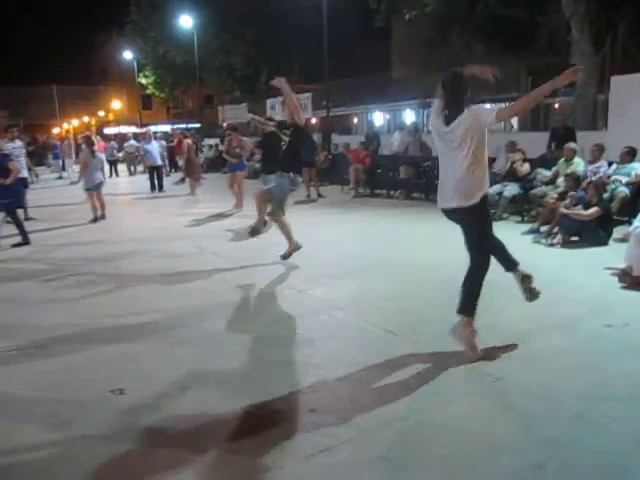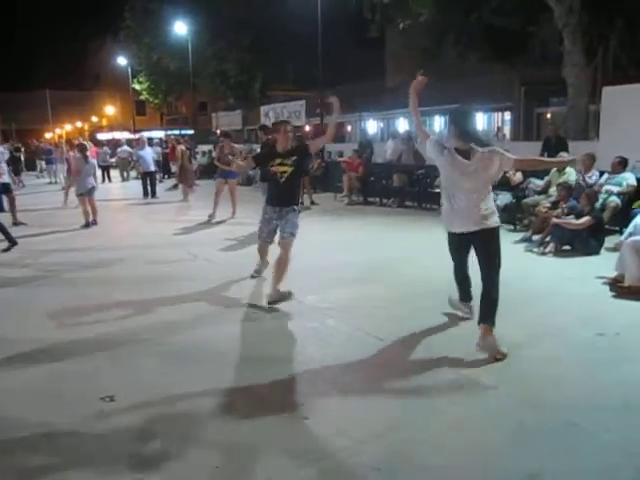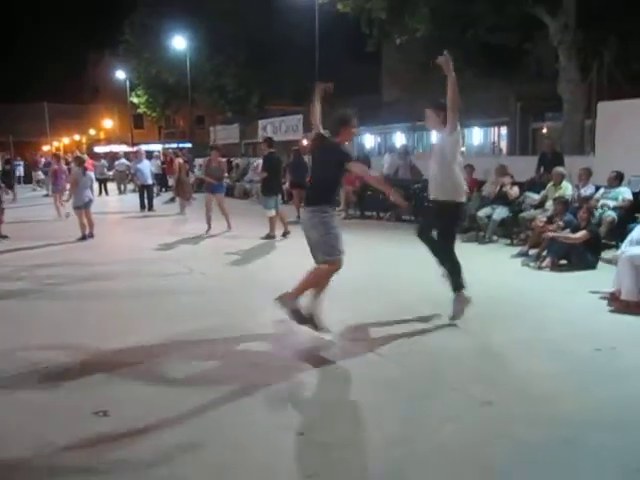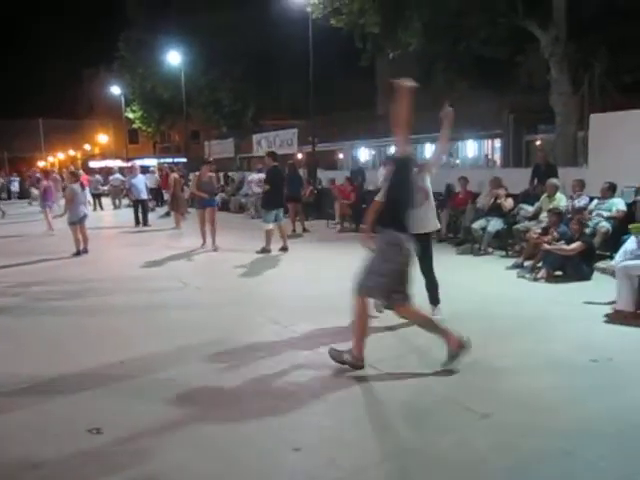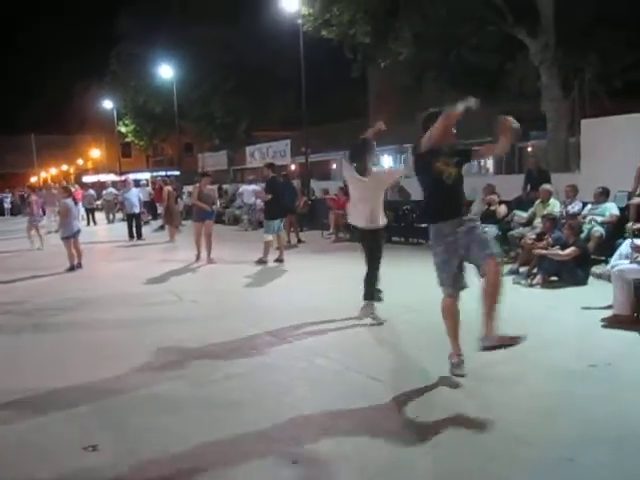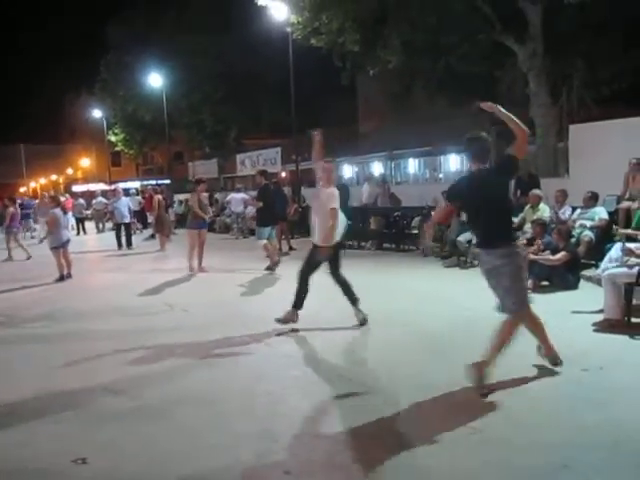
dt=0.4s
person 1, frame 1
left shoulder: (299, 126)
left elbow: (296, 107)
right elbow: (270, 127)
left wrist: (285, 87)
left hip: (289, 176)
right hip: (280, 174)
left knee: (261, 195)
right knee: (277, 214)
left ankle: (260, 221)
right ankle: (293, 244)
person 1, frame 2
left shoulder: (301, 151)
right shoulder: (268, 155)
left elbow: (328, 137)
right elbow: (246, 163)
left wrist: (335, 112)
left hip: (290, 210)
right hip: (271, 208)
left knee: (286, 246)
right knee: (262, 245)
left ankle: (275, 291)
right ankle: (262, 264)
person 1, frame 3
left shoulder: (321, 143)
right shoulder: (336, 151)
left elbow: (315, 119)
right elbow: (361, 170)
left wrist: (317, 95)
right wrist: (389, 190)
left hip: (312, 210)
right hip: (321, 211)
left knee: (326, 264)
right knee: (332, 262)
left ankle: (309, 307)
right ankle: (291, 297)
person 1, frame 4
left shoulder: (403, 168)
right shoulder: (399, 186)
left elbow: (401, 128)
left wrist: (404, 92)
left hip: (390, 240)
right hip: (395, 244)
left knee: (361, 296)
right knee: (400, 305)
left ankle: (355, 353)
right ankle: (452, 340)
person 1, frame 5
left shoulder: (457, 153)
right shoulder: (423, 153)
left elbow: (499, 149)
right elbow: (444, 121)
left wrist: (507, 131)
right wrist: (463, 105)
left hip: (466, 223)
right hip: (441, 229)
left knee: (493, 266)
right knee: (451, 292)
left ankle: (489, 333)
right ankle: (455, 352)
person 1, frame 6
left shoulder: (461, 185)
right shoulder: (499, 172)
left elbow: (441, 214)
right elbow: (523, 135)
left wrist: (428, 229)
right wrist: (497, 110)
left hip: (487, 254)
right hip: (507, 250)
left knee: (516, 307)
right knee: (518, 313)
left ankle: (548, 351)
right ankle: (484, 364)
person 2, frame 1
left shoulder: (437, 117)
right shoulder: (474, 117)
left elbow: (442, 92)
right elbow: (514, 108)
left wrist: (468, 71)
right wrist: (554, 83)
left hip: (447, 202)
right hip: (471, 199)
left knee: (485, 238)
right knee: (480, 260)
left ankle: (518, 272)
right ankle: (465, 324)
person 2, frame 2
left shoulder: (441, 154)
right shoulder: (490, 156)
left elbow: (419, 128)
right elbow: (524, 163)
left wrist: (414, 93)
right wrist: (562, 162)
left hip: (456, 226)
right hip: (486, 225)
left knee: (459, 264)
right knee: (491, 278)
left ankle: (465, 303)
right ankle: (487, 333)
person 2, frame 3
left shoulder: (450, 135)
right shoulder: (445, 138)
left elbow: (453, 105)
left wrist: (450, 73)
left hip: (450, 198)
right hip: (441, 197)
left knee: (445, 246)
right knee: (423, 231)
left ankle: (459, 294)
right ankle: (450, 269)
person 2, frame 4
left shoulder: (424, 170)
right shoulder: (393, 185)
left elbow: (440, 150)
right elbow: (379, 204)
left wrist: (446, 122)
left hip: (424, 229)
right hip: (401, 231)
left knee: (427, 271)
right knee: (397, 268)
left ankle: (435, 306)
right ankle: (380, 297)
person 2, frame 5
left shoulder: (349, 171)
right shoulder: (381, 176)
left elbow: (361, 146)
right elbow: (405, 170)
left wrist: (374, 130)
left hip: (355, 221)
right hip: (373, 224)
left knee: (373, 260)
right knee: (373, 263)
left ankle: (373, 289)
right ankle: (368, 306)
person 2, frame 6
left shoulder: (331, 193)
right shoulder: (322, 184)
left elbow: (333, 220)
right elbow: (316, 160)
left wrist: (326, 245)
right wrist: (317, 141)
left hip: (324, 241)
right hip: (329, 239)
left knee: (304, 274)
right knee: (336, 275)
left ankle: (294, 313)
right ankle: (358, 311)
